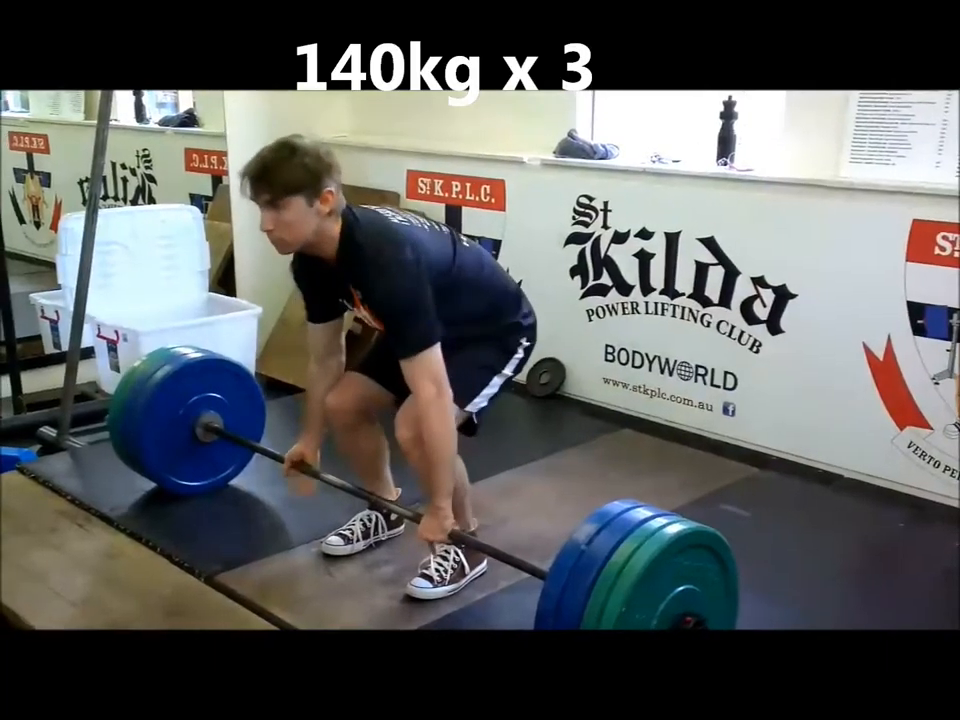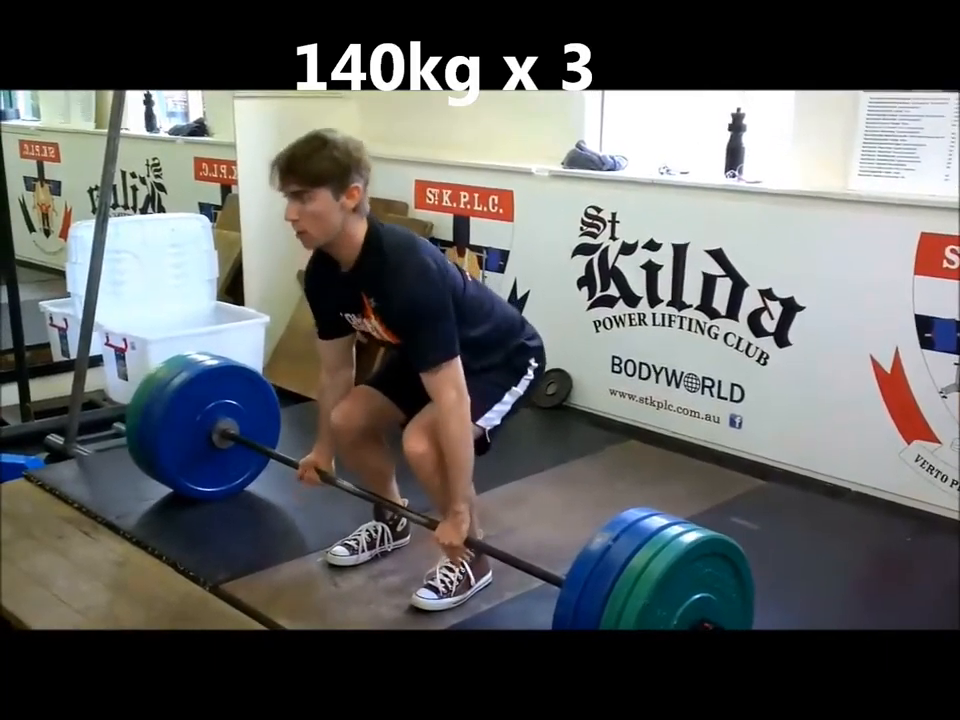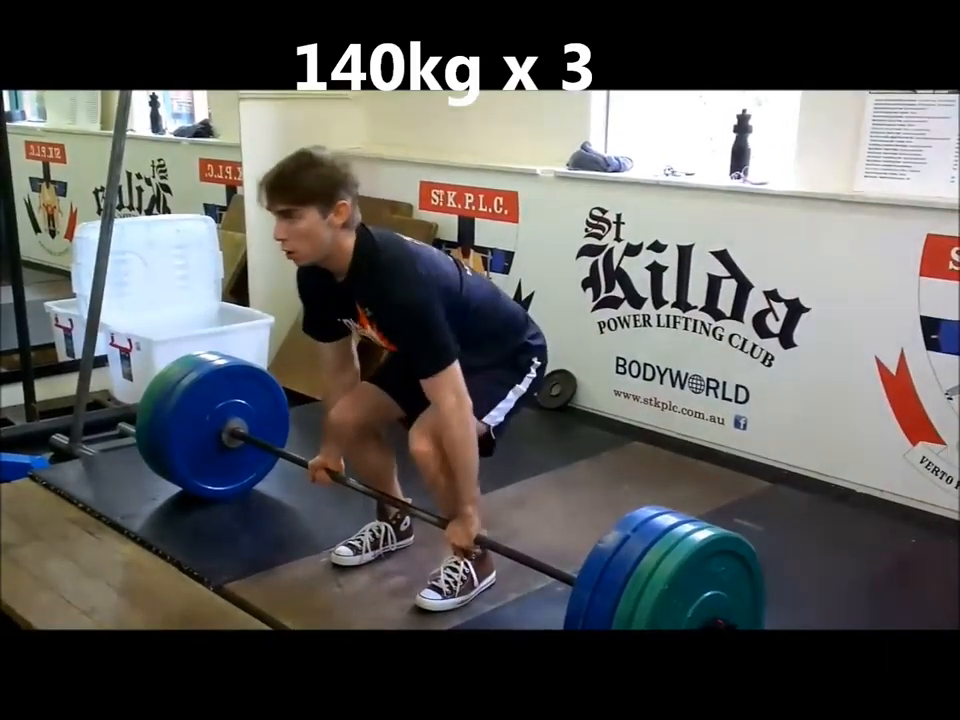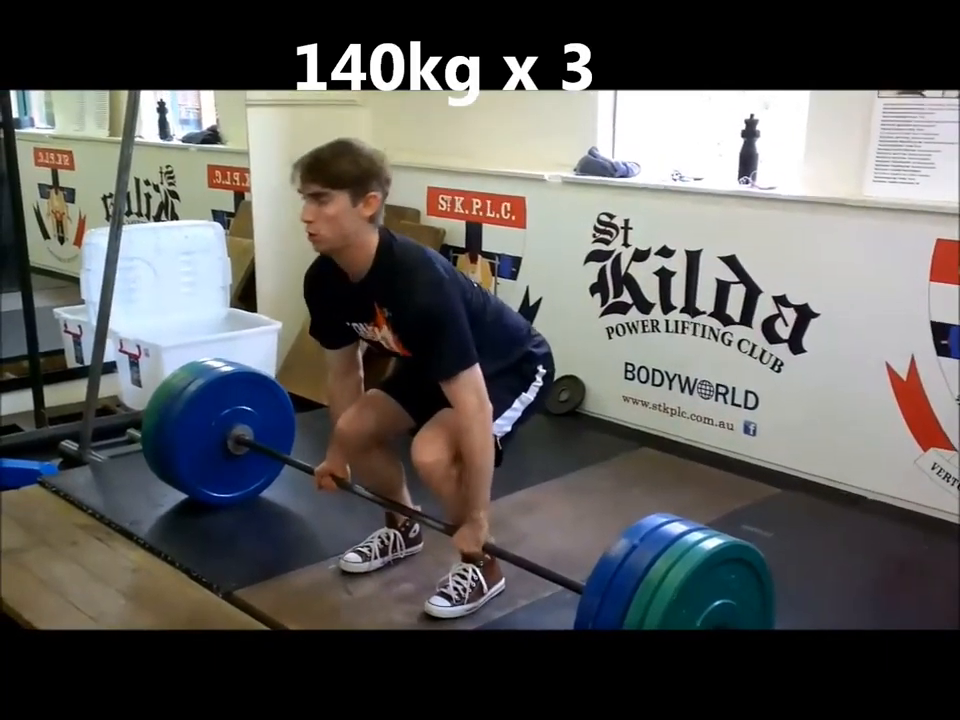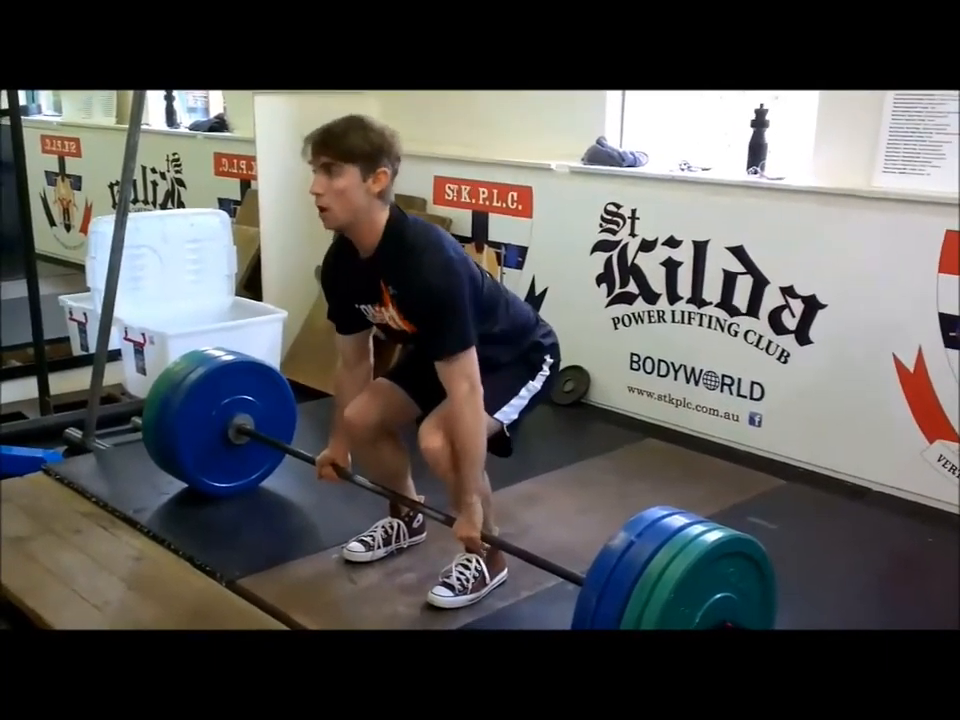
dt=0.5s
person 1, frame 1
left shoulder: (388, 262)
right shoulder: (309, 259)
left elbow: (433, 394)
right elbow: (325, 355)
left wrist: (439, 510)
right wrist: (310, 439)
left hip: (498, 331)
right hip: (429, 324)
left knee: (413, 428)
right knee: (342, 405)
left ankle: (465, 545)
right ankle: (384, 510)
person 1, frame 2
left shoulder: (409, 273)
right shoulder: (323, 272)
left elbow: (452, 399)
right elbow: (335, 366)
left wrist: (457, 514)
right wrist: (323, 448)
left hip: (505, 356)
right hip: (426, 349)
left knee: (423, 443)
right knee: (349, 422)
left ankle: (471, 559)
right ankle: (391, 521)
person 1, frame 3
left shoulder: (402, 282)
right shoulder: (316, 277)
left elbow: (454, 404)
right elbow: (339, 364)
left wrist: (467, 514)
right wrist: (330, 448)
left hip: (508, 353)
right hip: (434, 351)
left knee: (428, 444)
right knee: (348, 420)
left ankle: (474, 560)
right ankle: (393, 522)
person 1, frame 4
left shoulder: (422, 285)
right shoulder: (324, 280)
left elbow: (475, 407)
right elbow: (344, 370)
left wrist: (475, 520)
right wrist: (335, 454)
left hip: (513, 365)
right hip: (431, 363)
left knee: (432, 454)
right knee: (355, 430)
left ankle: (482, 565)
right ankle: (402, 528)
person 1, frame 5
left shoulder: (430, 264)
right shoulder: (341, 262)
left elbow: (465, 390)
right elbow: (354, 359)
left wrist: (470, 507)
right wrist: (338, 441)
left hip: (519, 354)
right hip: (437, 351)
left knee: (438, 441)
right knee: (362, 420)
left ankle: (487, 558)
right ankle: (406, 518)
